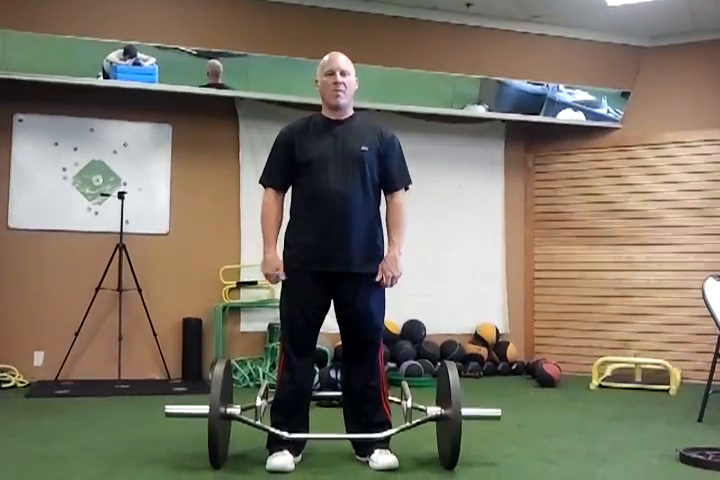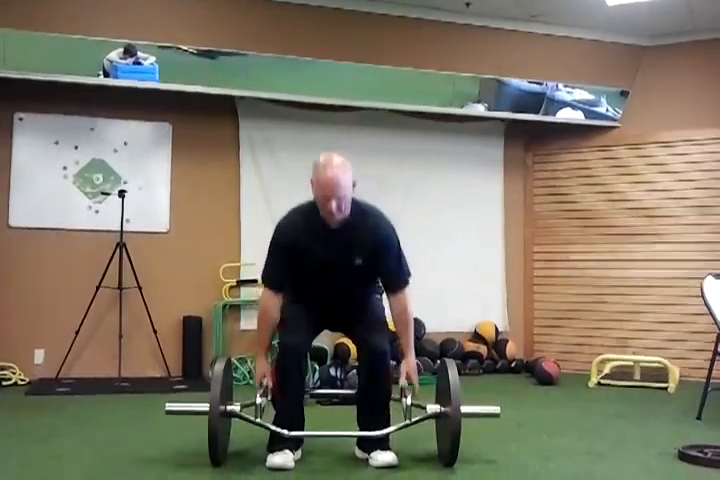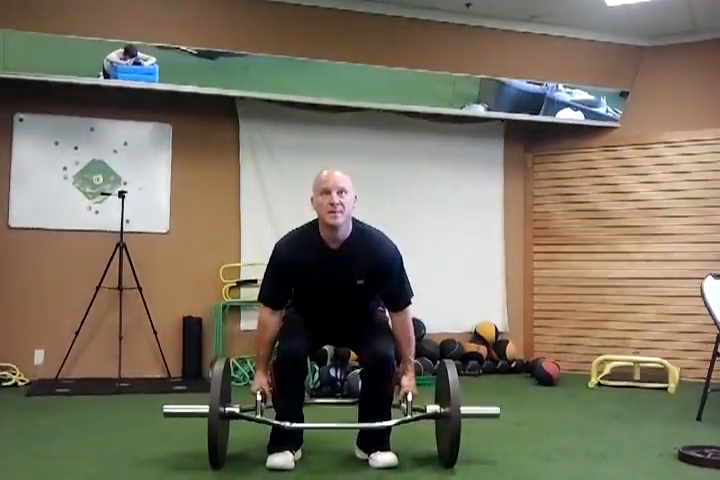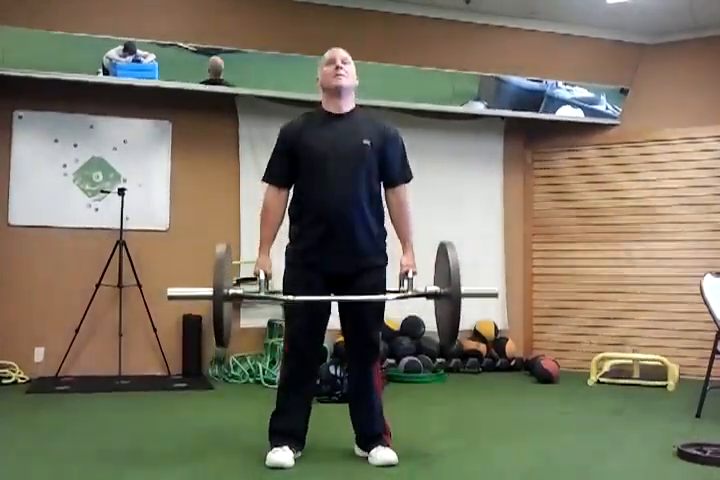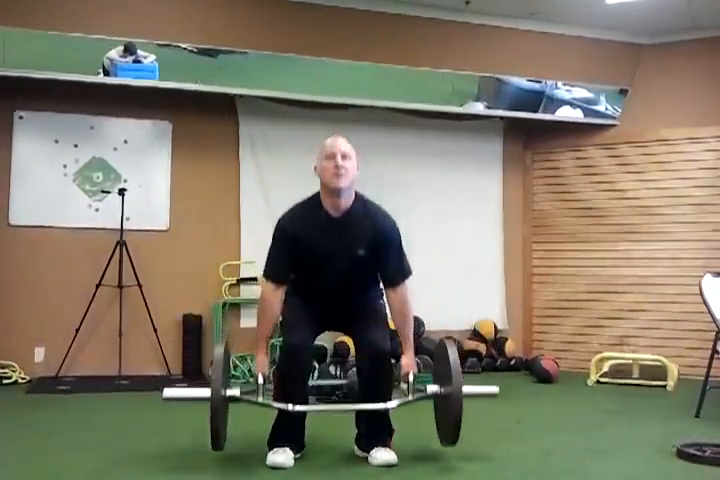
dt=1s
person 1, frame 1
left shoulder: (380, 137)
right shoulder: (294, 135)
left elbow: (396, 196)
right elbow: (273, 193)
left wrist: (395, 252)
right wrist: (270, 249)
left hip: (362, 265)
right hip: (305, 264)
left knee: (365, 353)
right knee: (296, 352)
left ankle: (372, 441)
right ankle: (285, 442)
person 1, frame 2
left shoulder: (377, 227)
right shoulder: (292, 227)
left elbow: (398, 293)
right elbow: (272, 293)
left wrist: (409, 355)
right wrist: (262, 356)
left hip: (360, 303)
right hip: (305, 302)
left knee: (378, 350)
right knee: (289, 349)
left ankle: (374, 441)
right ankle: (285, 441)
person 1, frame 3
left shoulder: (380, 249)
right shoulder: (290, 248)
left elbow: (400, 311)
right elbow: (271, 311)
left wrist: (408, 371)
right wrist: (261, 371)
left hip: (362, 318)
right hip: (307, 317)
left knee: (382, 356)
right knee: (288, 353)
left ankle: (373, 442)
right ankle: (286, 442)
person 1, frame 4
left shoulder: (381, 133)
right shoulder: (296, 131)
left elbow: (397, 193)
right elbow: (276, 193)
left wrist: (407, 249)
right wrist: (264, 252)
left hip: (366, 260)
right hip: (306, 260)
left knee: (365, 350)
right knee: (300, 349)
left ankle: (372, 439)
right ankle: (286, 439)
person 1, frame 5
left shoulder: (379, 223)
right shoulder: (294, 223)
left elbow: (396, 289)
right elbow: (273, 288)
left wrist: (408, 351)
right wrist: (261, 352)
left hip: (361, 303)
right hip: (307, 301)
left knee: (378, 351)
right knee: (294, 349)
left ankle: (374, 439)
right ankle: (286, 441)
